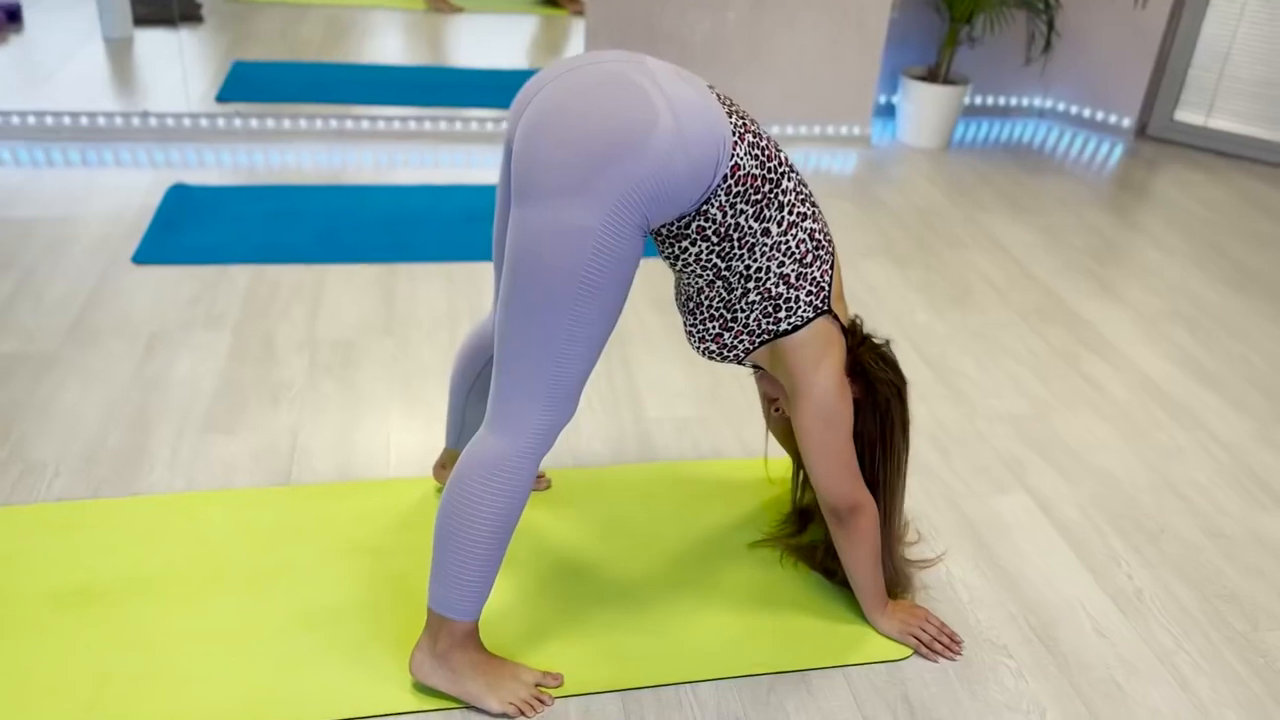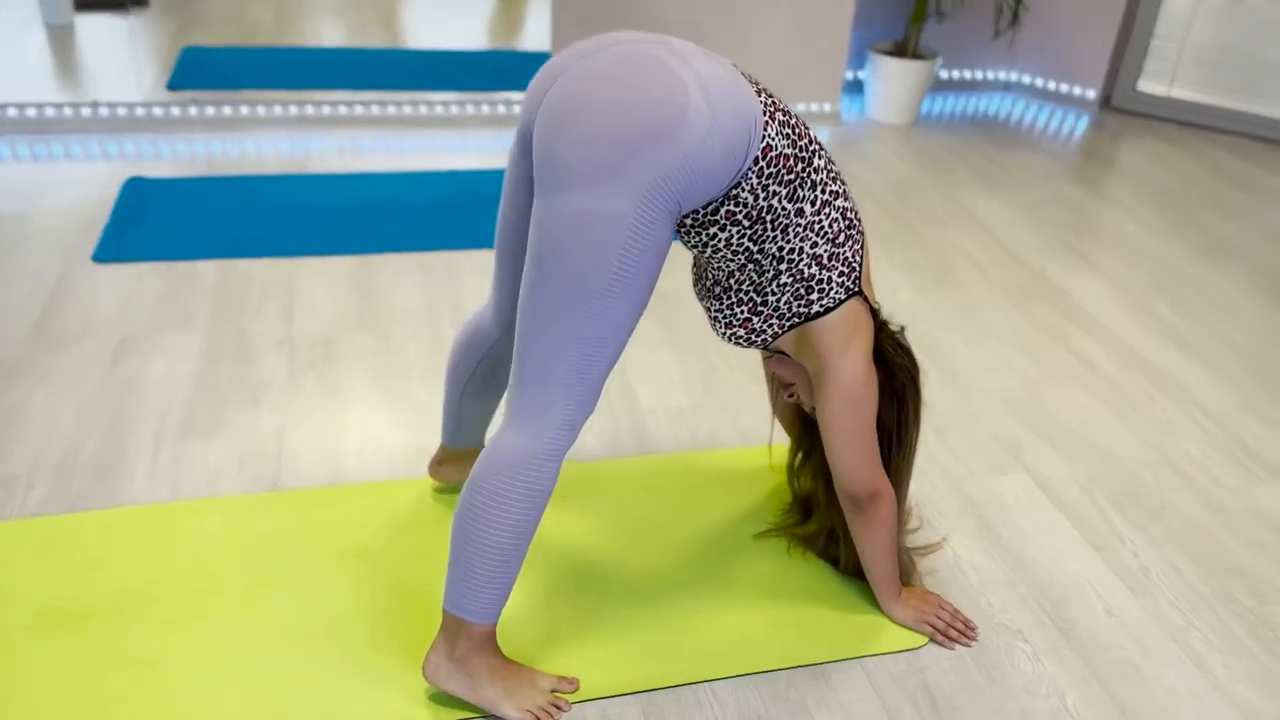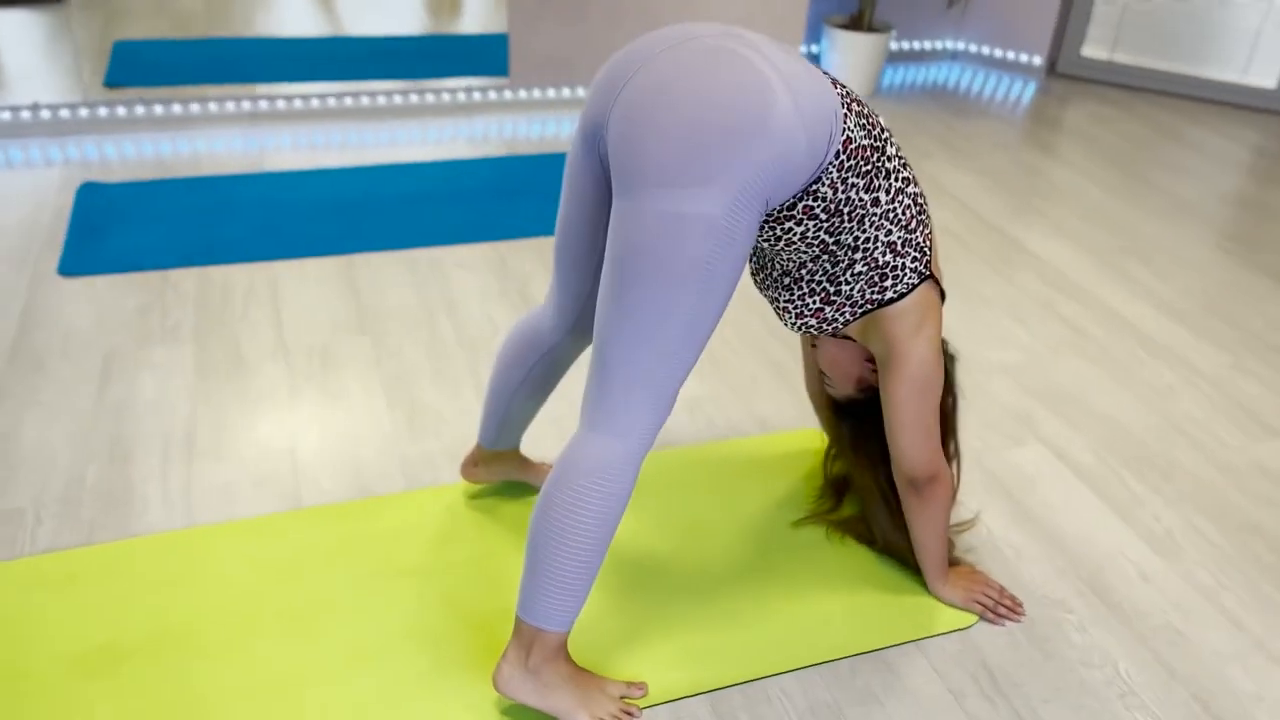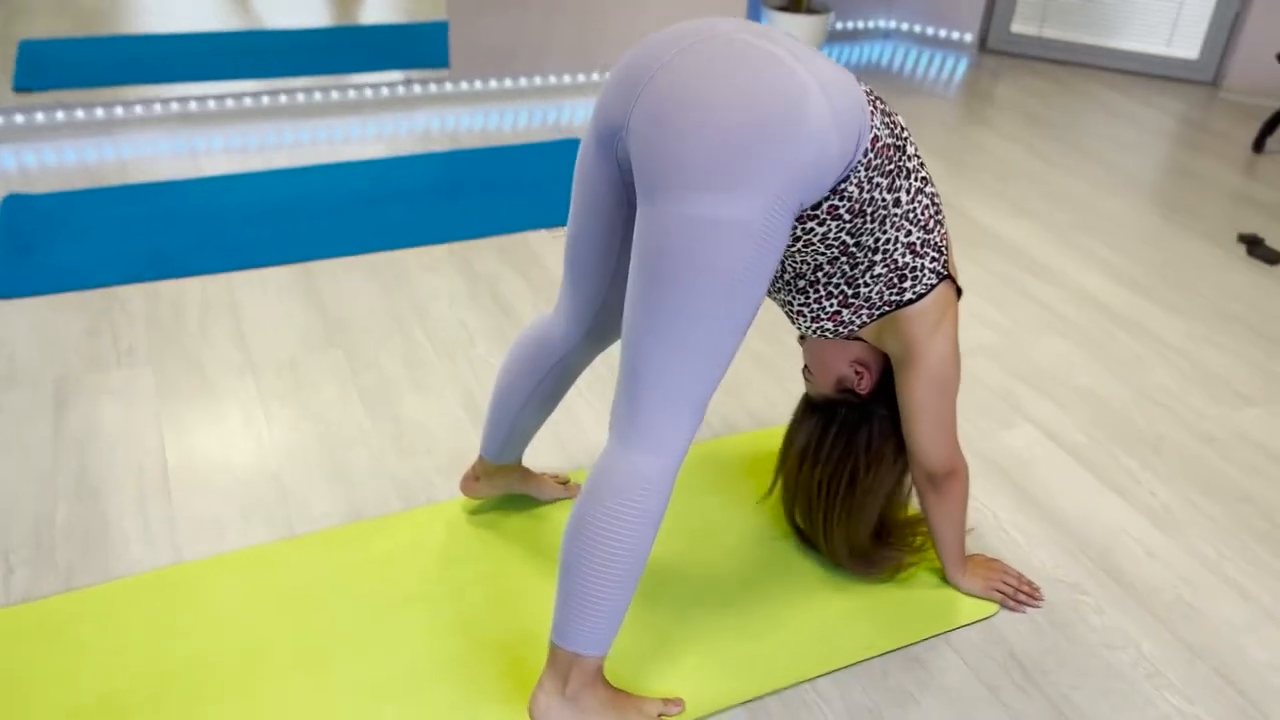
dt=0.4s
person 1, frame 1
left shoulder: (804, 310)
right shoulder: (814, 350)
right elbow: (848, 502)
left wrist: (809, 465)
right wrist: (880, 608)
right hip: (614, 153)
left knee: (516, 329)
right knee: (528, 419)
left ankle: (458, 460)
right ankle: (446, 649)
person 1, frame 2
left shoulder: (821, 296)
right shoulder: (840, 334)
left elbow: (783, 379)
right elbow: (865, 489)
left wrist: (804, 455)
right wrist: (893, 595)
right hip: (643, 136)
left knee: (512, 318)
right knee: (548, 416)
left ankle: (458, 454)
right ankle: (462, 653)
person 1, frame 3
left shoulder: (857, 284)
right shoulder: (905, 318)
left elbow: (817, 339)
right elbow: (922, 472)
left wrist: (846, 445)
right wrist: (941, 576)
right hip: (717, 137)
left knee: (571, 316)
right knee: (623, 422)
left ankle: (492, 454)
right ankle: (534, 661)
person 1, frame 4
right shoulder: (920, 315)
right elbow: (940, 466)
right wrist: (957, 566)
right hip: (744, 136)
left knee: (582, 322)
right knee: (653, 435)
left ankle: (494, 468)
